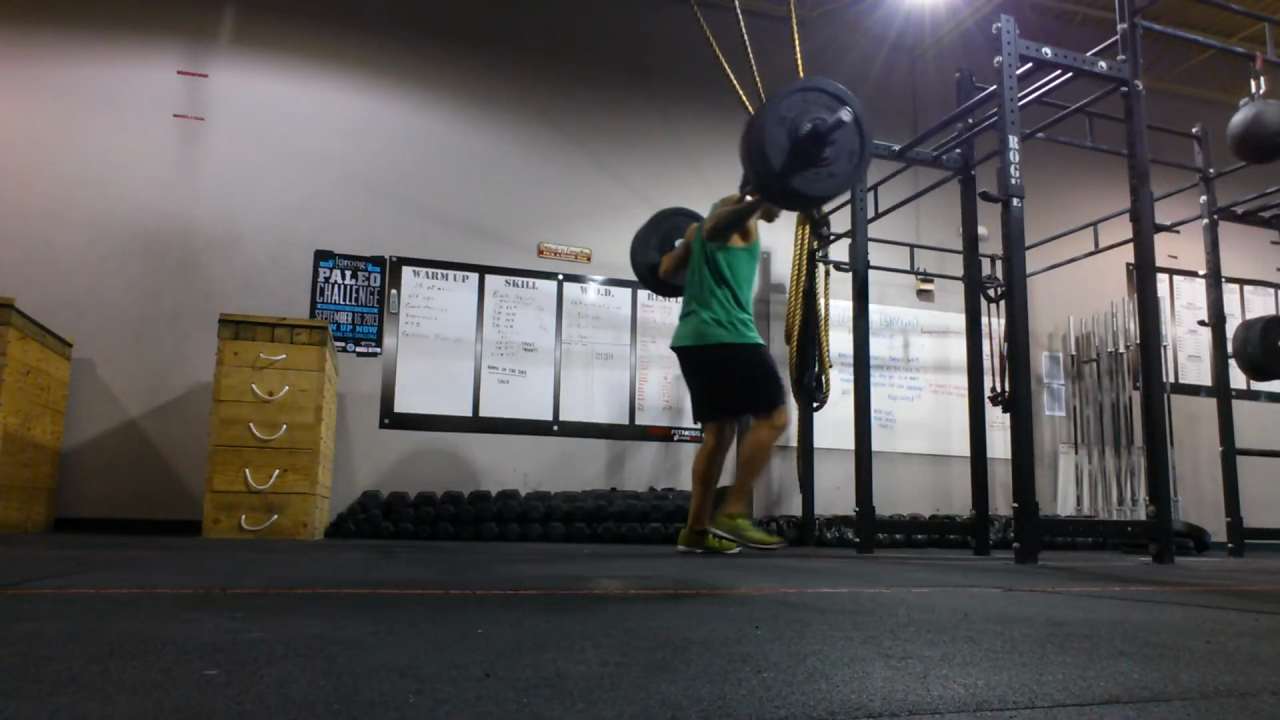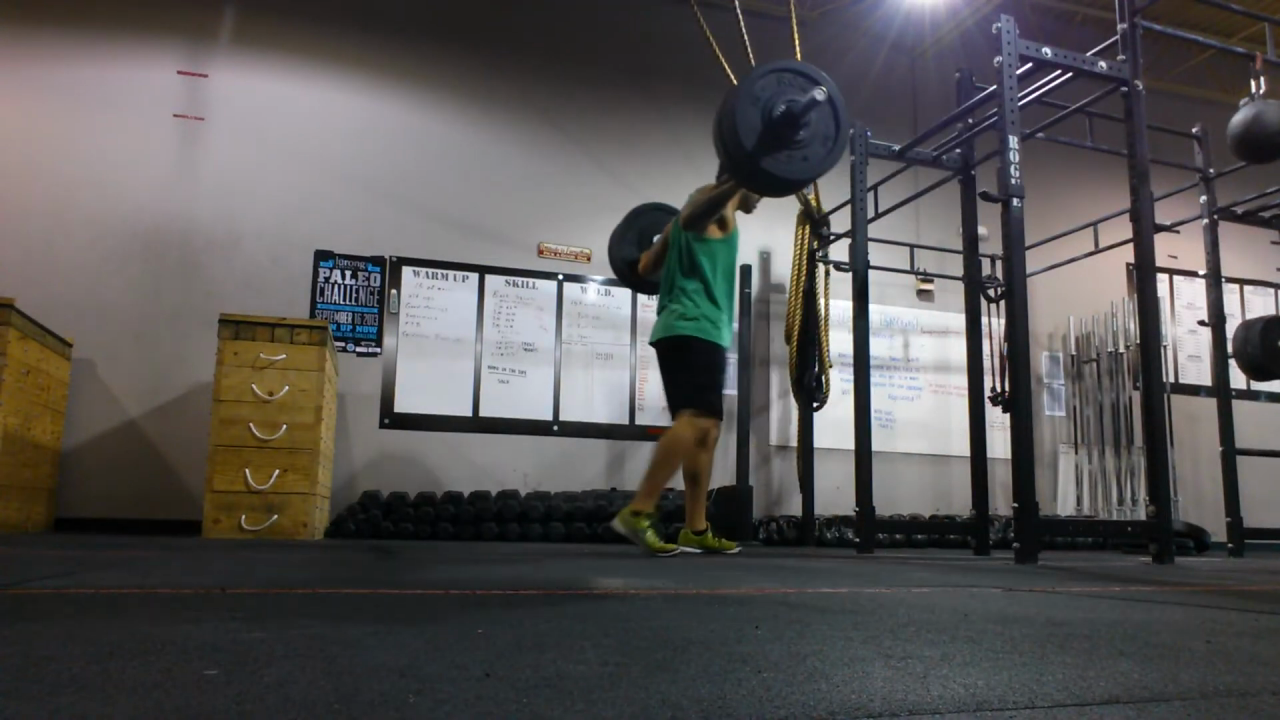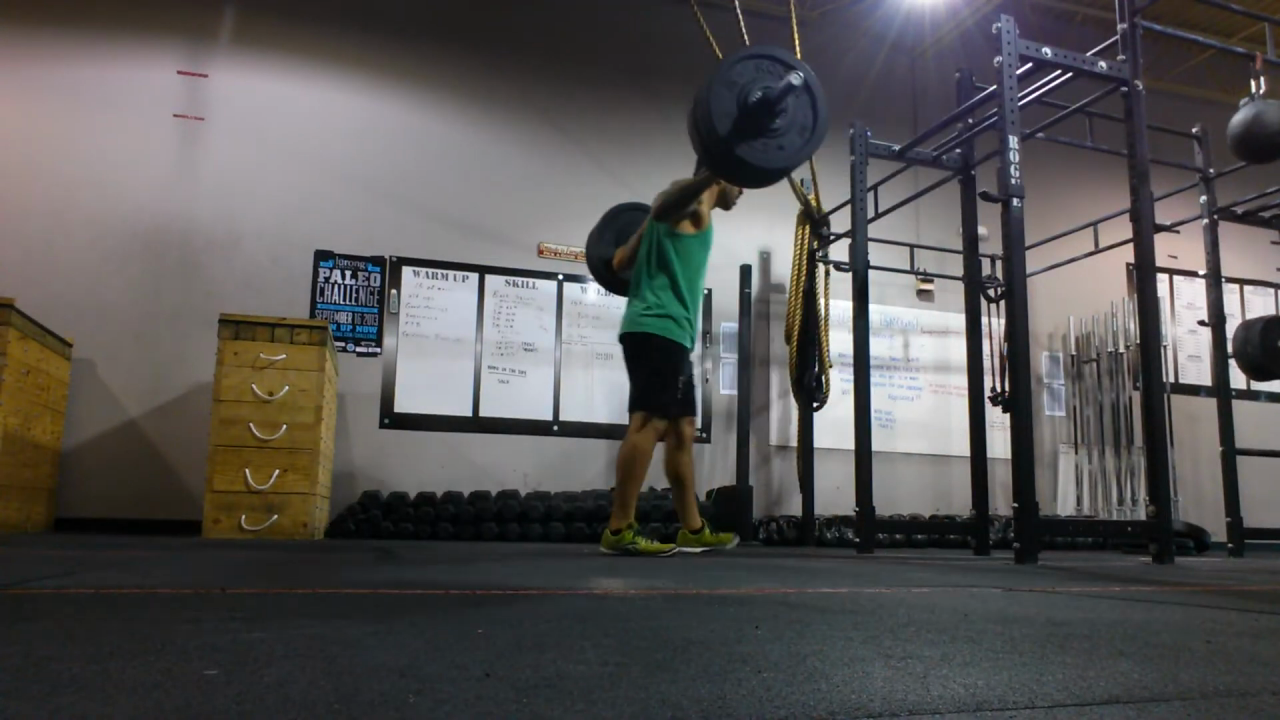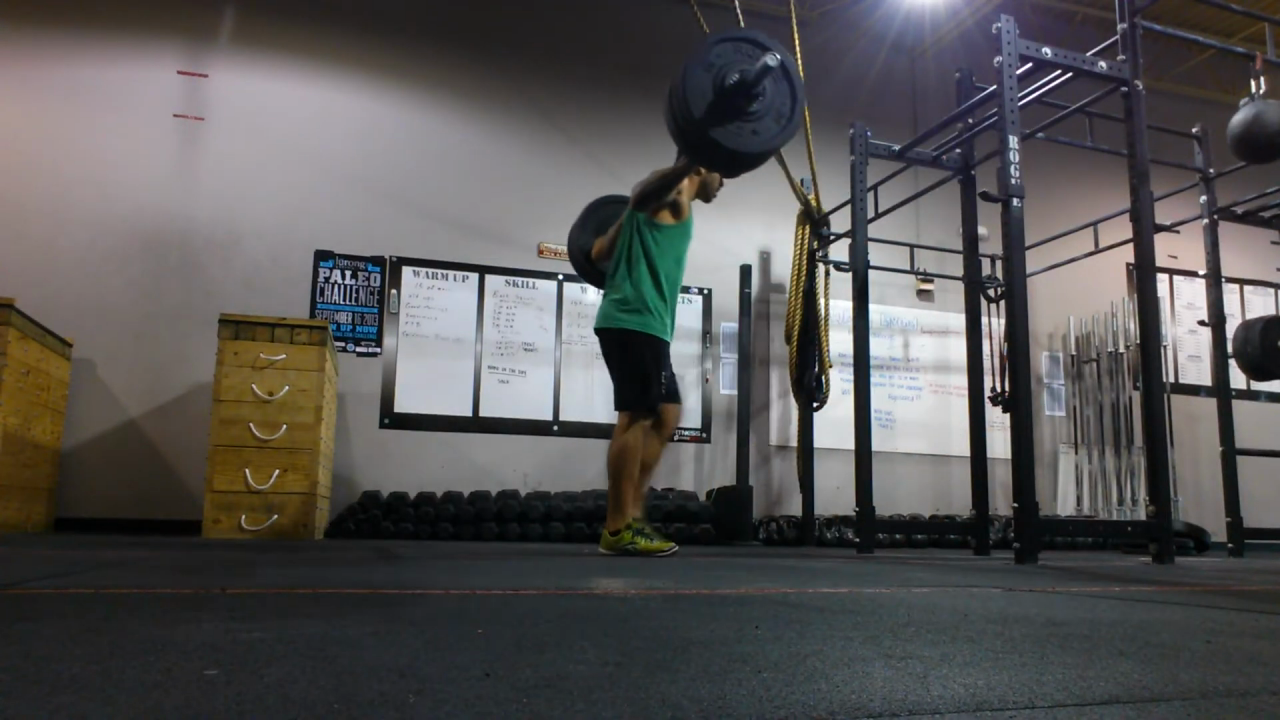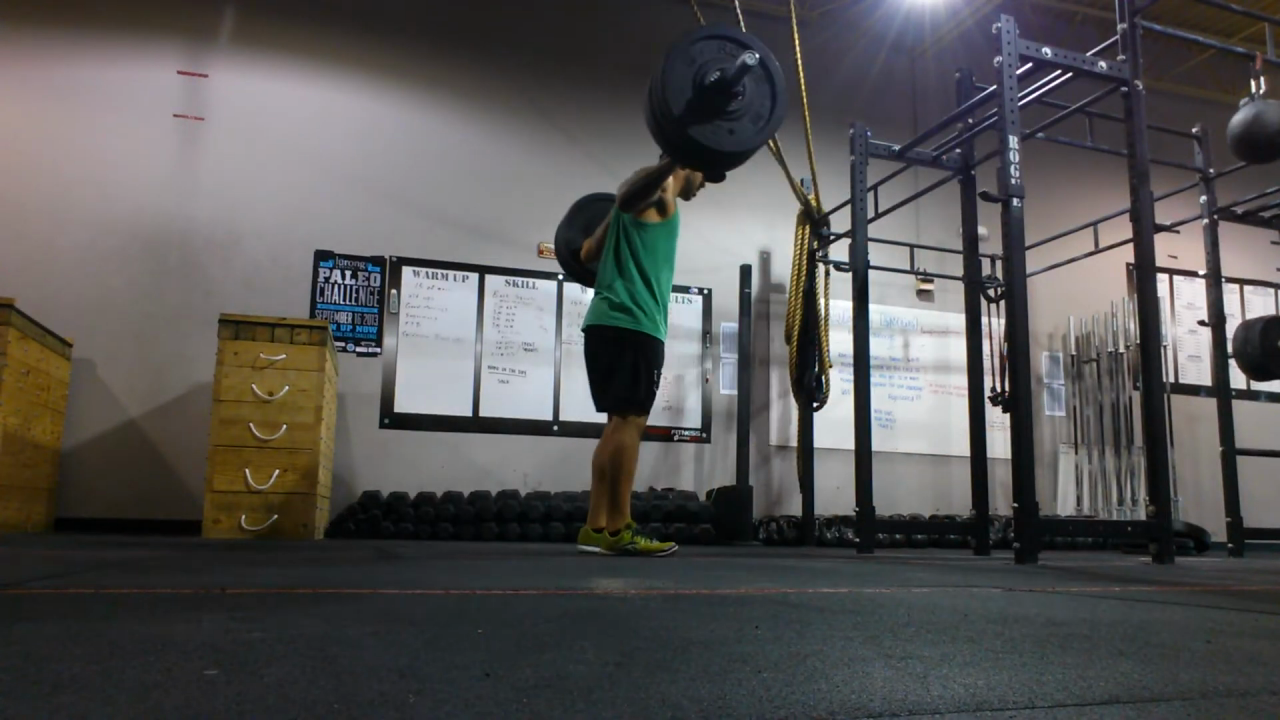
dt=0.2s
person 1, frame 1
left shoulder: (706, 228)
right shoulder: (737, 208)
left elbow: (668, 269)
right elbow: (716, 225)
left wrist: (687, 241)
right wrist: (765, 195)
left hip: (696, 337)
right hip: (725, 335)
left knee: (719, 433)
right knee: (774, 415)
left ankle: (697, 529)
right ankle: (732, 513)
person 1, frame 2
left shoulder: (702, 213)
right shoulder: (719, 207)
left elbow: (646, 266)
right elbow: (692, 213)
left wrist: (665, 237)
right wrist: (738, 183)
left hip: (677, 330)
right hip: (696, 329)
left knee: (703, 428)
right knee: (697, 422)
left ankle: (697, 529)
right ankle: (636, 512)
person 1, frame 3
left shoulder: (680, 211)
right shoulder: (693, 200)
left elbow: (621, 262)
right elbow: (663, 206)
left wrist: (640, 235)
right wrist: (714, 173)
left hip: (654, 329)
right hip: (661, 328)
left knee: (682, 430)
right knee: (650, 423)
left ankle: (693, 528)
right ankle: (619, 530)
person 1, frame 4
left shoulder: (662, 201)
right shoulder: (673, 191)
left elbow: (600, 252)
right elbow: (641, 194)
left wrist: (619, 227)
right wrist: (690, 161)
left hip: (631, 322)
right hip: (638, 322)
left knee: (666, 416)
right knee: (636, 420)
left ankle: (630, 513)
right ankle: (618, 530)
person 1, frame 5
left shoulder: (645, 200)
right shoulder: (658, 188)
left elbow: (589, 252)
right elbow: (627, 194)
left wrist: (606, 226)
right wrist: (675, 159)
left hip: (611, 322)
right hip: (632, 322)
left knee: (622, 424)
right knee: (629, 421)
left ankle: (597, 527)
right ankle: (618, 530)
